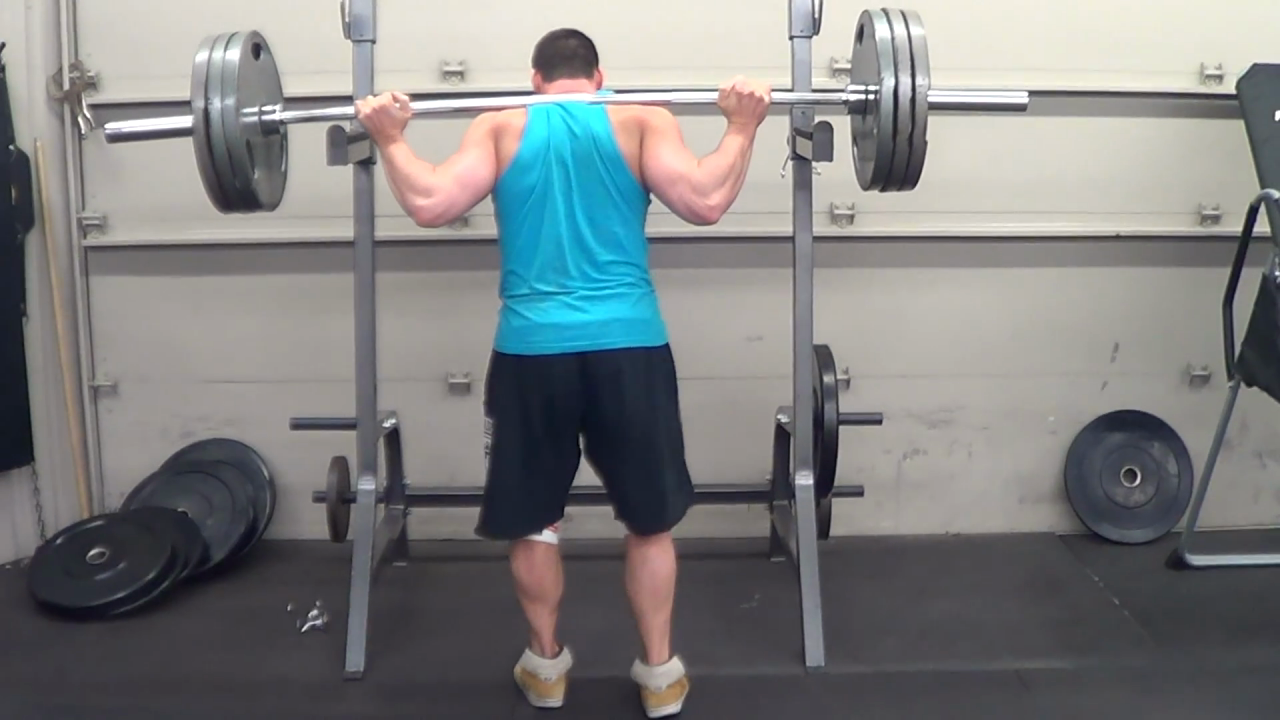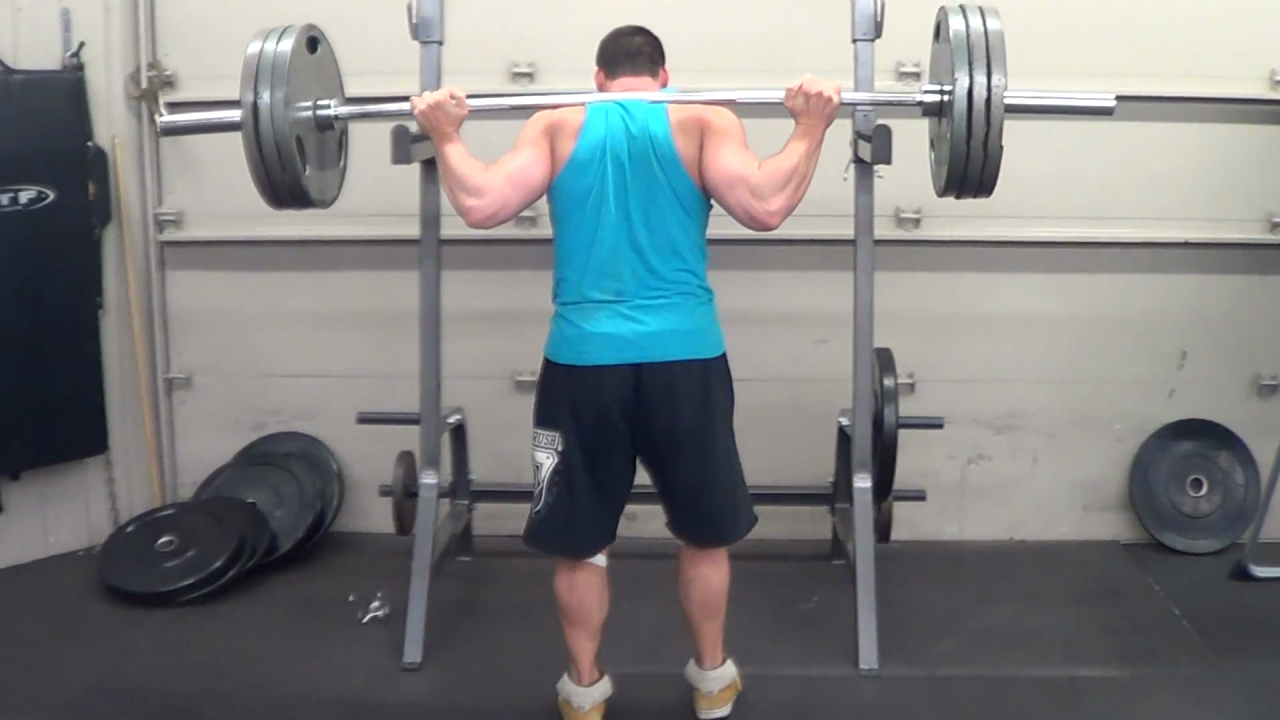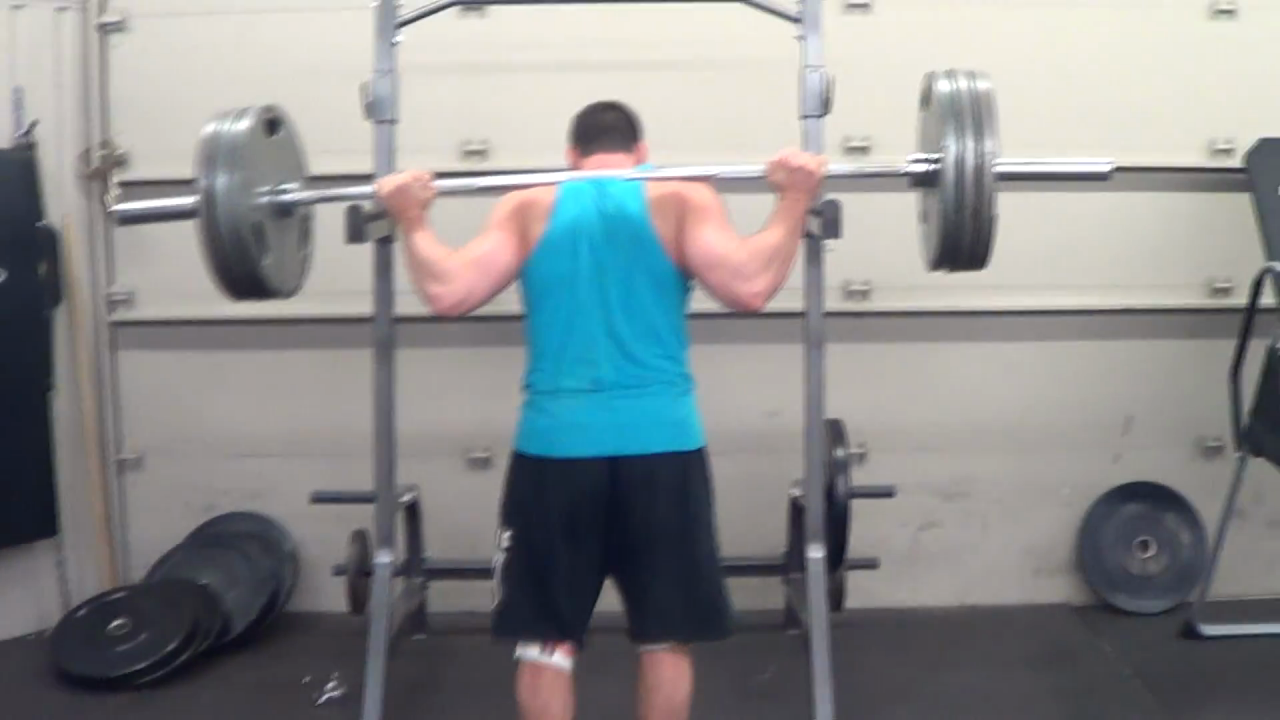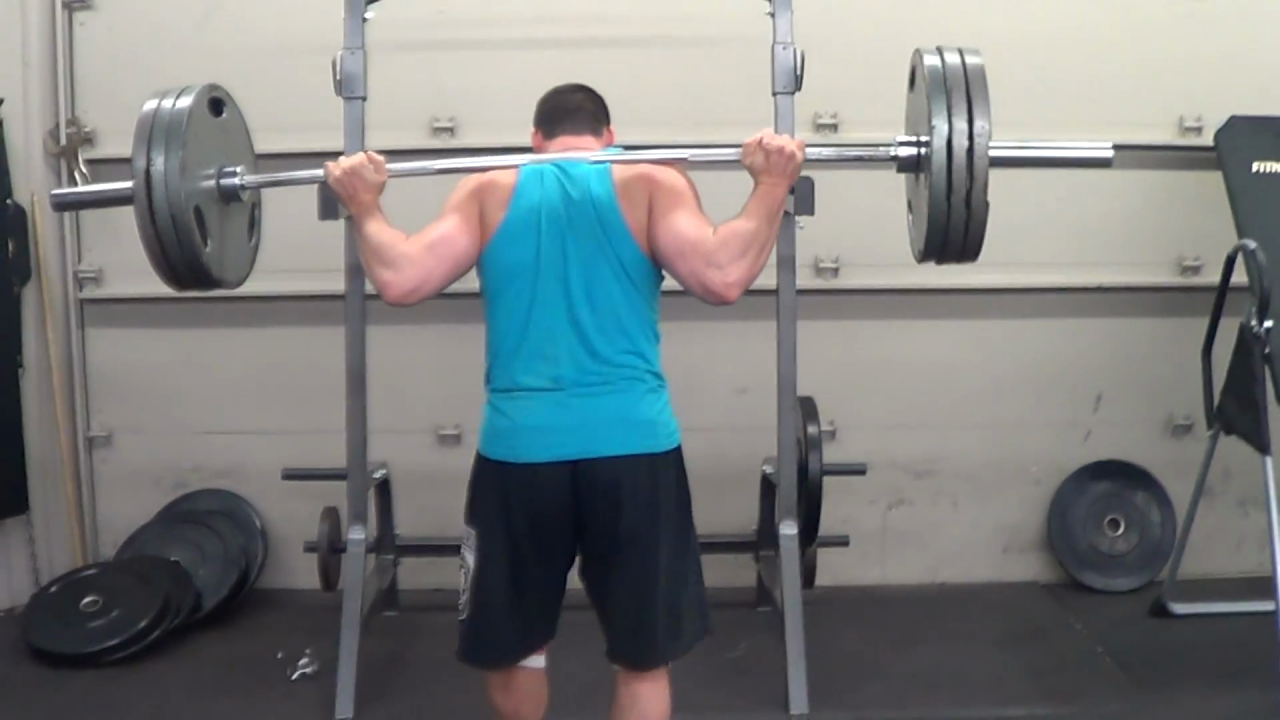
dt=1s
person 1, frame 1
left shoulder: (499, 126)
right shoulder: (642, 120)
left elbow: (429, 204)
right elbow: (707, 202)
left wrist: (389, 137)
right wrist: (742, 125)
left hip: (531, 350)
right hip: (630, 346)
left knee: (530, 521)
right knee: (650, 522)
left ankle: (546, 664)
person 1, frame 2
left shoulder: (557, 125)
right shoulder: (703, 121)
left elbow: (480, 205)
right elbow: (765, 207)
left wrist: (444, 135)
right wrist: (811, 127)
left hip: (583, 359)
right hip: (686, 356)
left knee: (578, 542)
right knee: (705, 534)
person 1, frame 3
left shoulder: (527, 208)
right shoulder: (682, 200)
left elbow: (449, 293)
right elbow: (747, 287)
left wrist: (411, 220)
right wrist: (794, 203)
left hip: (554, 448)
right hip: (662, 446)
left knee: (545, 638)
right knee: (665, 636)
person 1, frame 4
left shoulder: (488, 191)
right shoulder: (651, 184)
left elbow: (401, 281)
right elbow: (723, 278)
left wrist: (364, 204)
right wrist: (772, 184)
left hip: (519, 448)
right hip: (633, 446)
left knee: (512, 643)
right knee: (644, 654)
